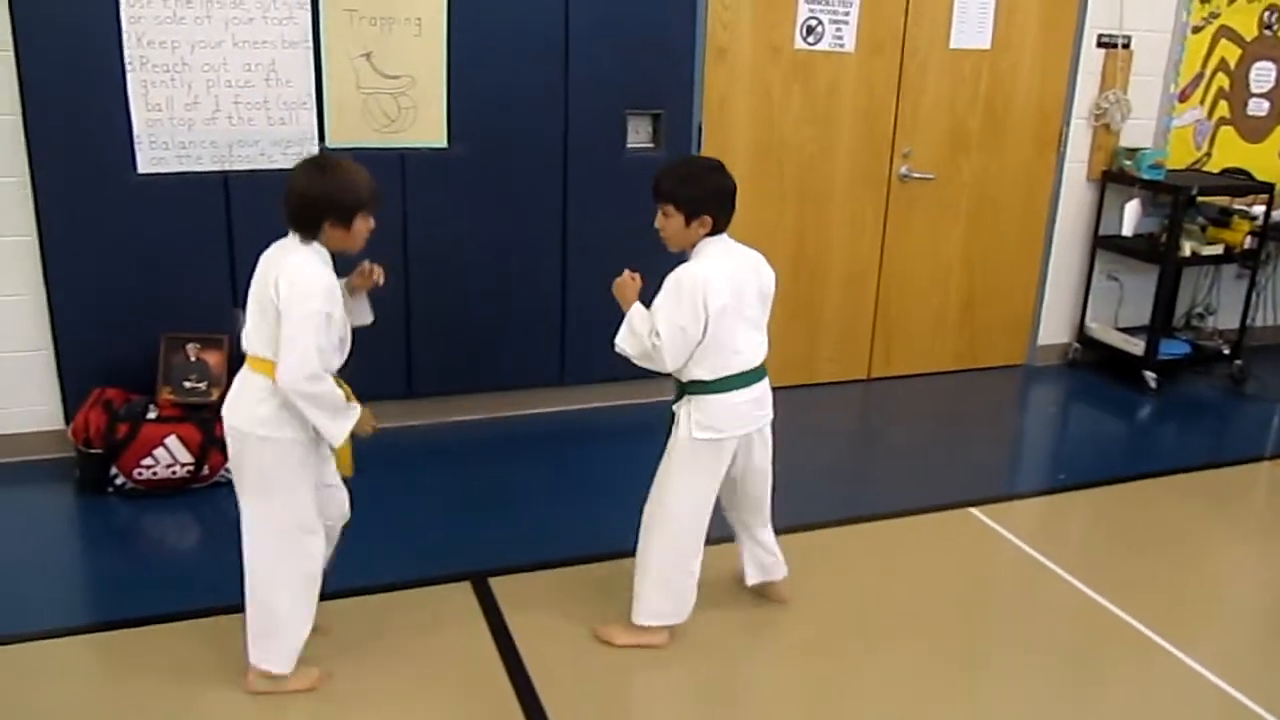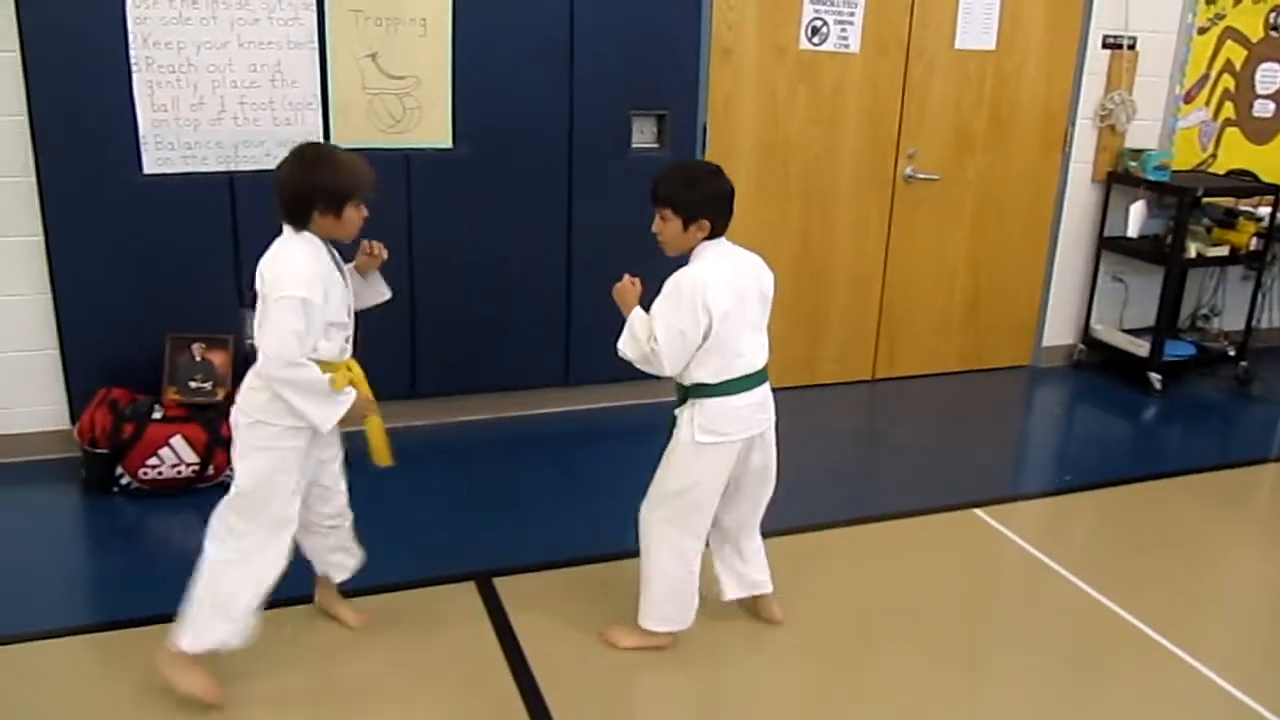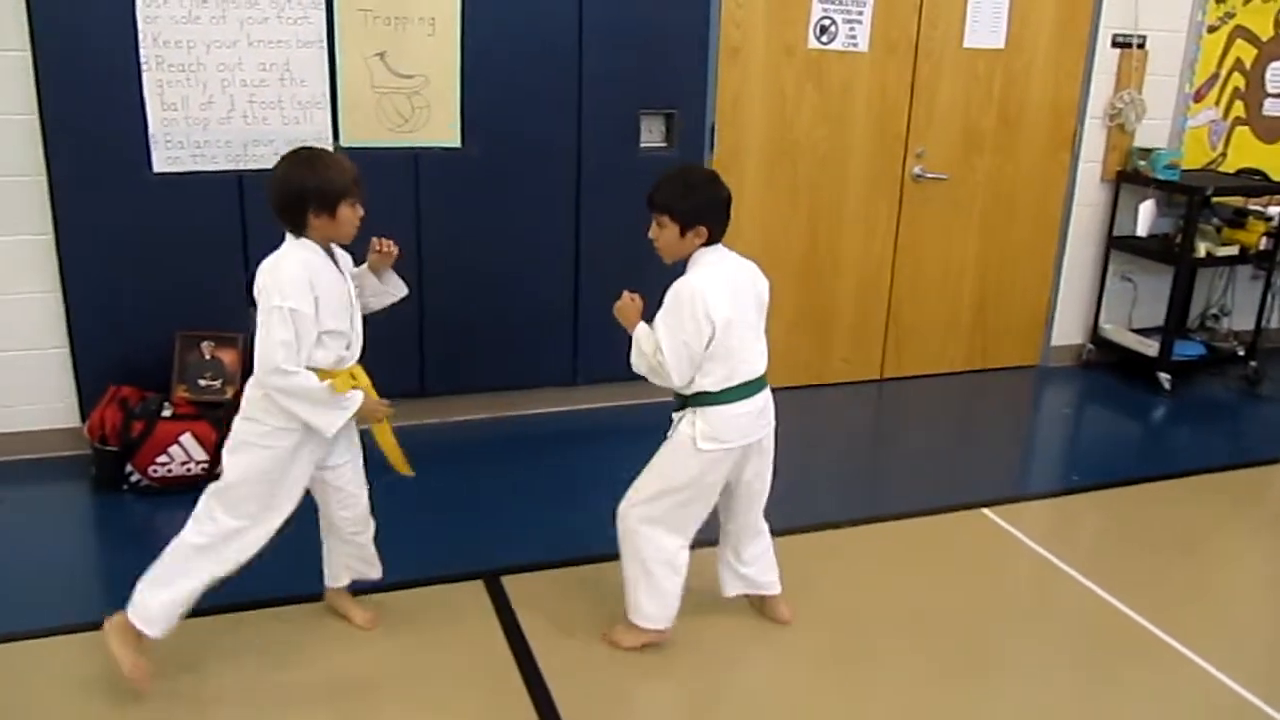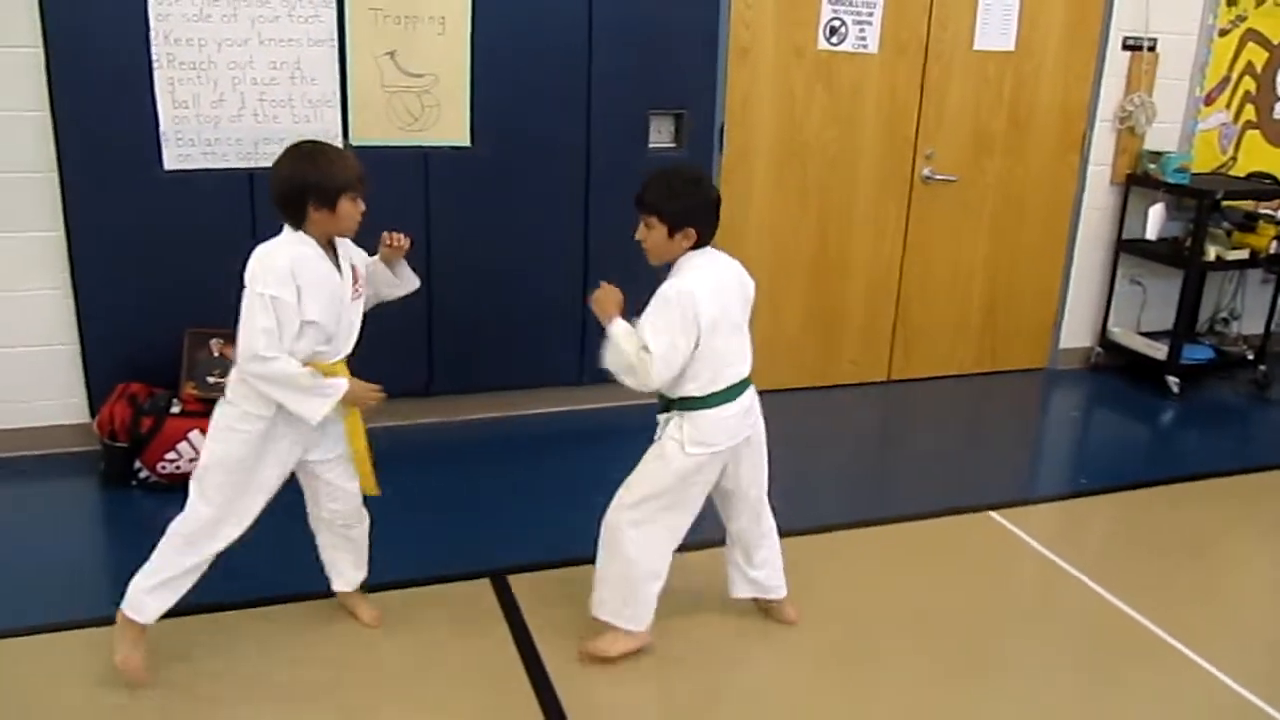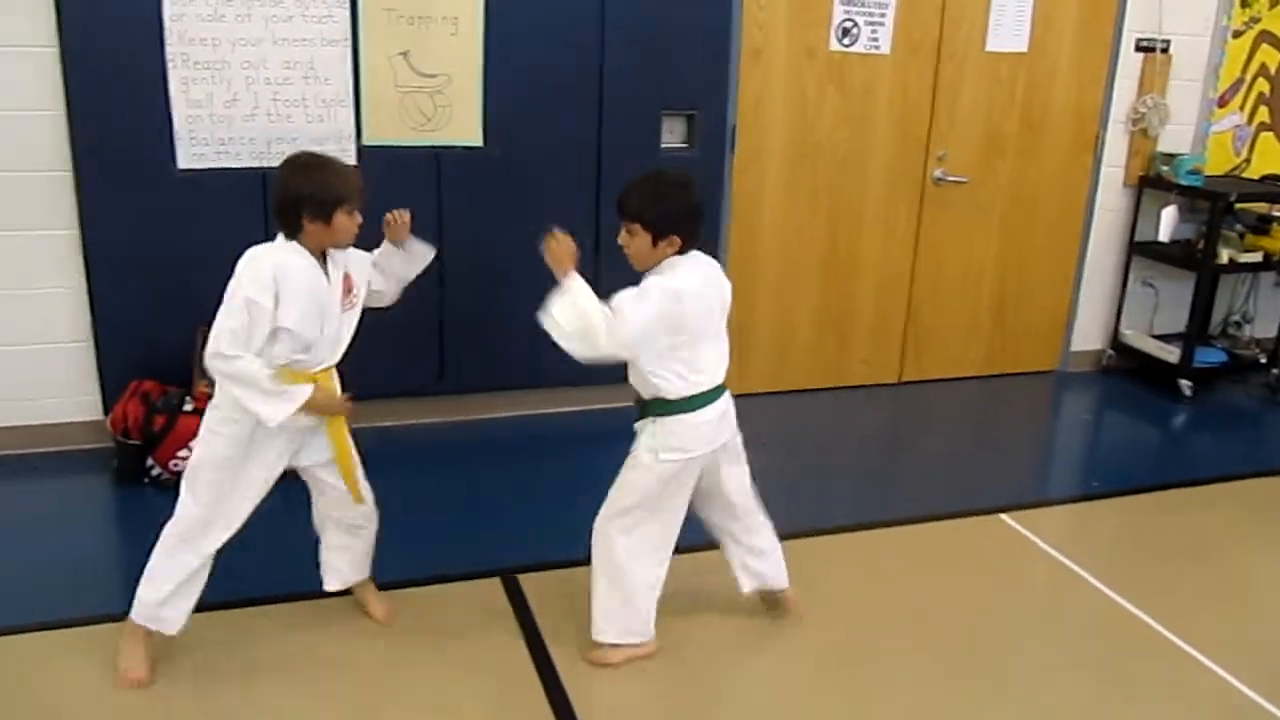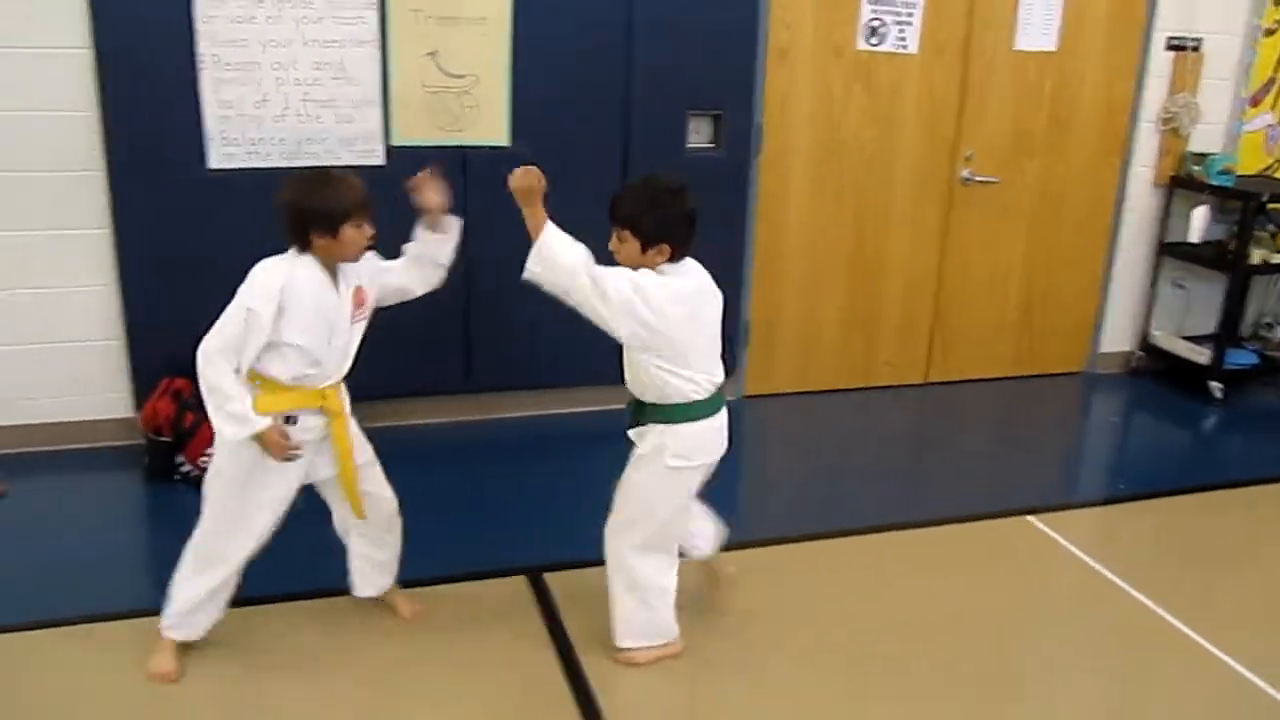
dt=0.1s
person 1, frame 1
left shoulder: (285, 254)
right shoulder: (305, 281)
right elbow: (296, 378)
left wrist: (348, 293)
right wrist: (348, 417)
left hip: (268, 409)
right hip: (271, 424)
left knee: (329, 510)
right knee: (286, 540)
left ankle: (276, 613)
right ankle: (271, 666)
person 1, frame 2
left shoulder: (315, 251)
right shoulder: (297, 267)
left elbow: (330, 305)
right elbow: (282, 362)
left wrist: (361, 272)
right wrist: (341, 403)
left hip: (306, 411)
right hip: (280, 414)
left knee: (329, 507)
right knee: (254, 530)
left ankle: (328, 589)
right ankle: (186, 649)
person 1, frame 3
left shoulder: (331, 258)
right shoulder: (286, 274)
left elbow: (355, 300)
right elbow: (277, 372)
left wrist: (377, 270)
right wrist: (353, 404)
left hip: (328, 412)
right hip: (278, 421)
left knee: (351, 507)
right knee: (230, 526)
left ankle: (340, 587)
right ankle: (132, 624)
person 1, frame 4
left shoulder: (340, 251)
right shoulder: (275, 263)
left elbow: (364, 292)
right elbow: (259, 359)
left wrist: (388, 262)
right wrist: (337, 392)
left hip: (321, 405)
right hip: (262, 410)
left knee: (343, 505)
right knee: (215, 514)
left ankle: (348, 586)
right ankle: (134, 617)
person 1, frame 5
left shoulder: (345, 261)
right shoulder: (264, 266)
left elbow: (385, 286)
right elbow: (225, 354)
left wrist: (399, 245)
right wrist: (302, 395)
left hip: (313, 408)
right hip: (253, 411)
left knee: (353, 498)
right knee: (203, 521)
left ankle: (354, 580)
right ankle: (143, 627)
person 1, frame 6
left shoulder: (360, 271)
right shoulder: (273, 281)
left elbow: (418, 274)
right elbow: (215, 358)
left wrist: (436, 219)
right wrist: (255, 428)
left hip: (328, 421)
right hip: (264, 424)
left knee: (375, 505)
right knee: (223, 535)
left ankle: (381, 584)
right ankle: (174, 635)
person 2, frame 1
left shoulder: (690, 278)
right shoulder: (755, 263)
left elbow: (660, 354)
left wrist: (631, 304)
left hip: (709, 411)
right hip: (754, 396)
left knee: (673, 515)
right knee: (749, 500)
left ankle: (653, 622)
right ankle: (768, 576)
person 2, frame 2
left shoulder: (689, 282)
right shoulder: (754, 266)
left elbow: (659, 358)
left wrist: (632, 310)
left hip: (712, 415)
right hip: (756, 400)
left knee: (669, 519)
right knee: (738, 512)
left ankle: (658, 625)
right ankle: (757, 593)
person 2, frame 3
left shoulder: (690, 291)
right shoulder: (747, 272)
left elbow: (668, 370)
left wrist: (636, 325)
right wrist: (657, 325)
left hip: (712, 422)
right hip: (755, 407)
left knee: (645, 512)
right knee: (743, 510)
left ankle: (650, 619)
right ankle: (766, 593)
person 2, frame 4
left shoulder: (679, 293)
right shoulder: (733, 271)
left elbow: (646, 372)
left wrist: (613, 321)
right wrist: (645, 325)
left hip: (697, 425)
right hip: (741, 408)
left knee: (630, 519)
right knee: (747, 510)
left ankle: (627, 625)
right ankle: (772, 595)
person 2, frame 5
left shoulder: (663, 294)
right shoulder: (709, 275)
left elbow: (597, 335)
left wrist: (568, 275)
left hip: (675, 430)
right hip: (714, 411)
left knee: (621, 531)
right knee: (732, 505)
left ankle: (629, 635)
right ankle: (773, 586)
person 2, frame 6
left shoulder: (654, 295)
right shoulder: (692, 277)
left elbow: (582, 278)
left wrist: (532, 208)
left hip: (676, 435)
right hip: (700, 420)
left knee: (635, 537)
right knee: (669, 506)
left ankle: (653, 635)
right ankle: (702, 545)
